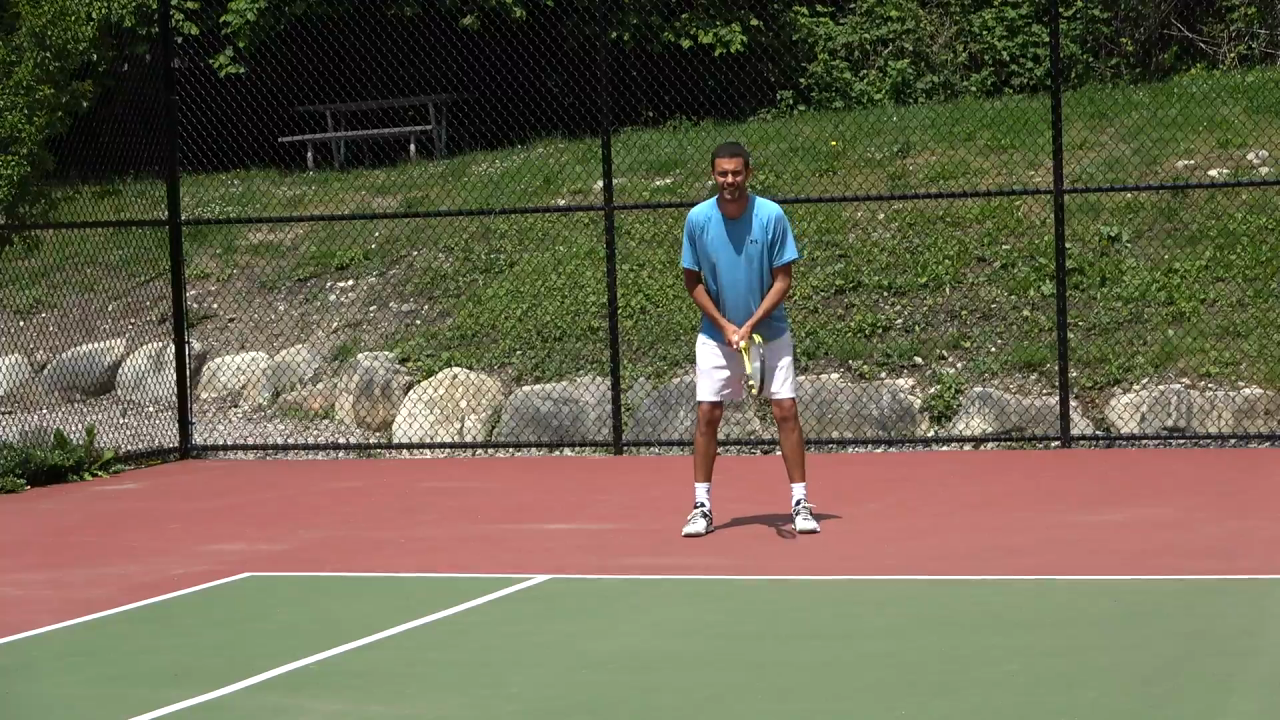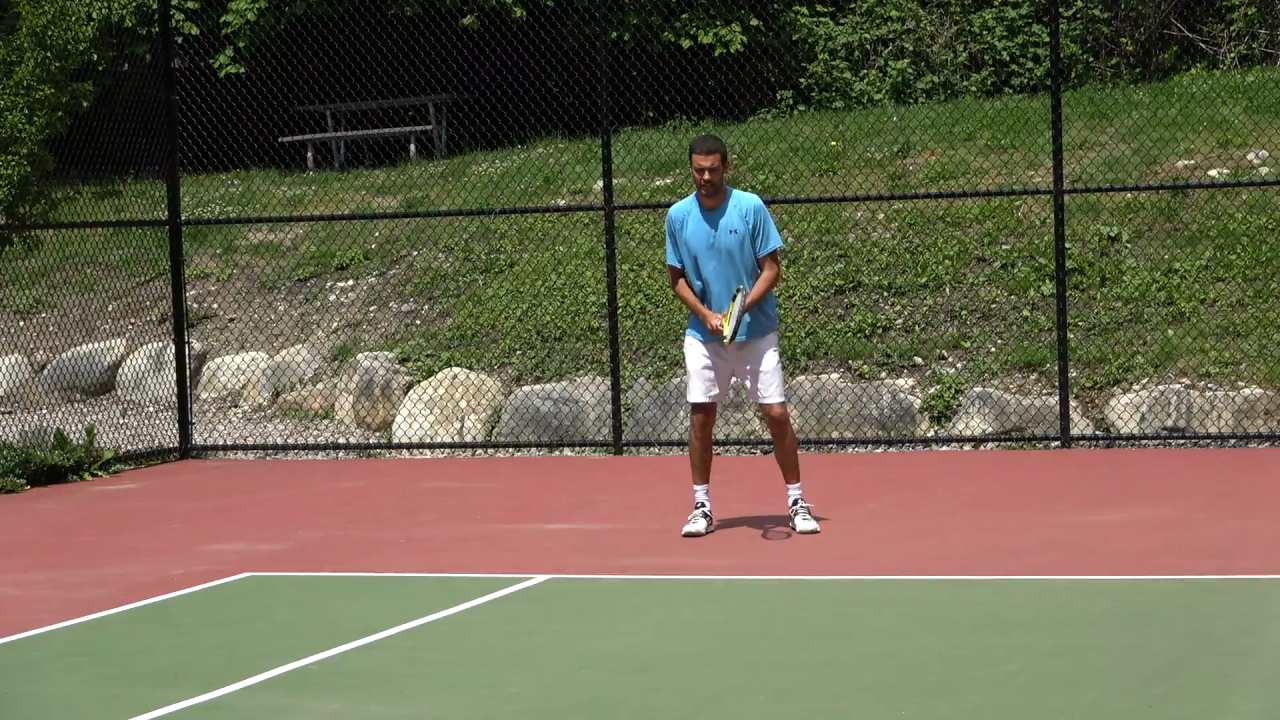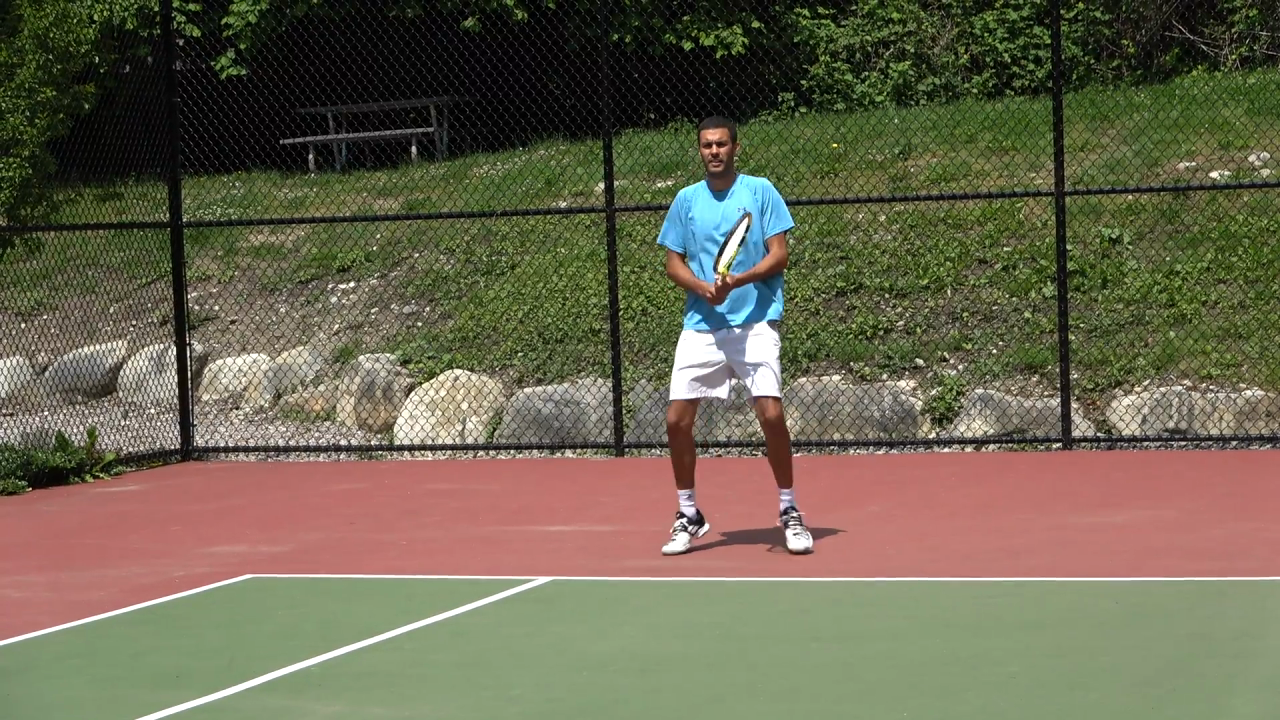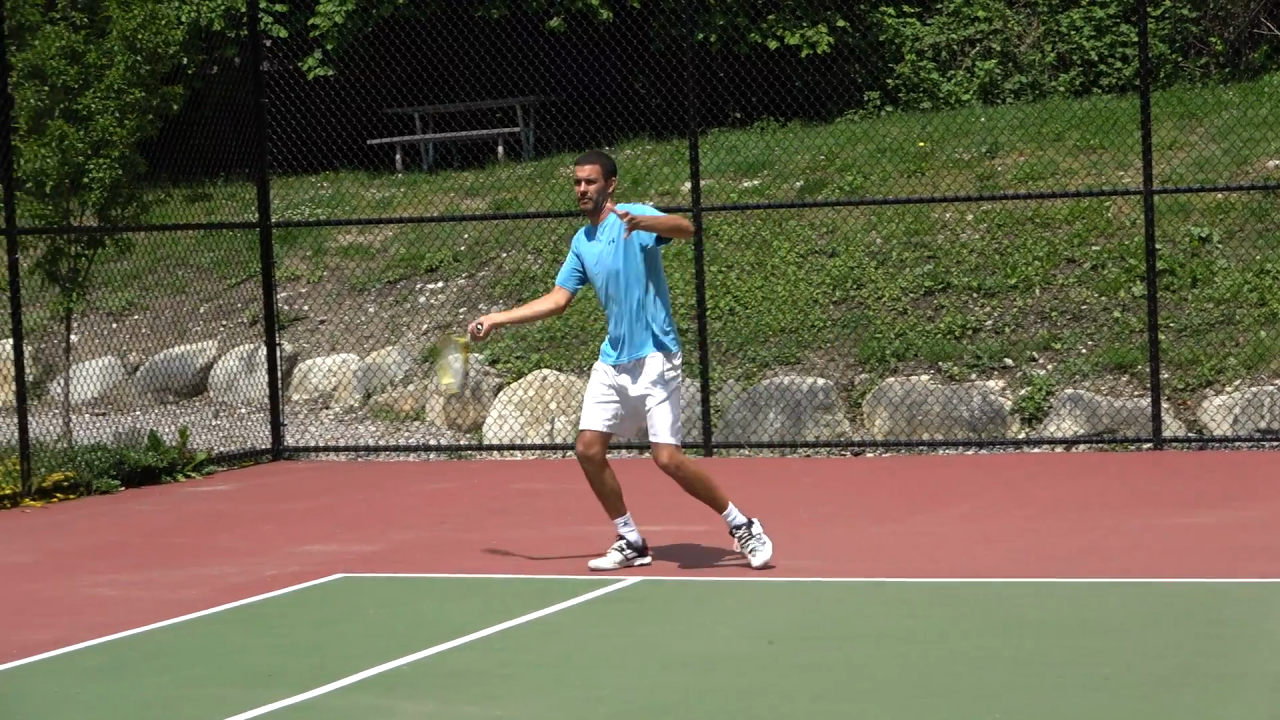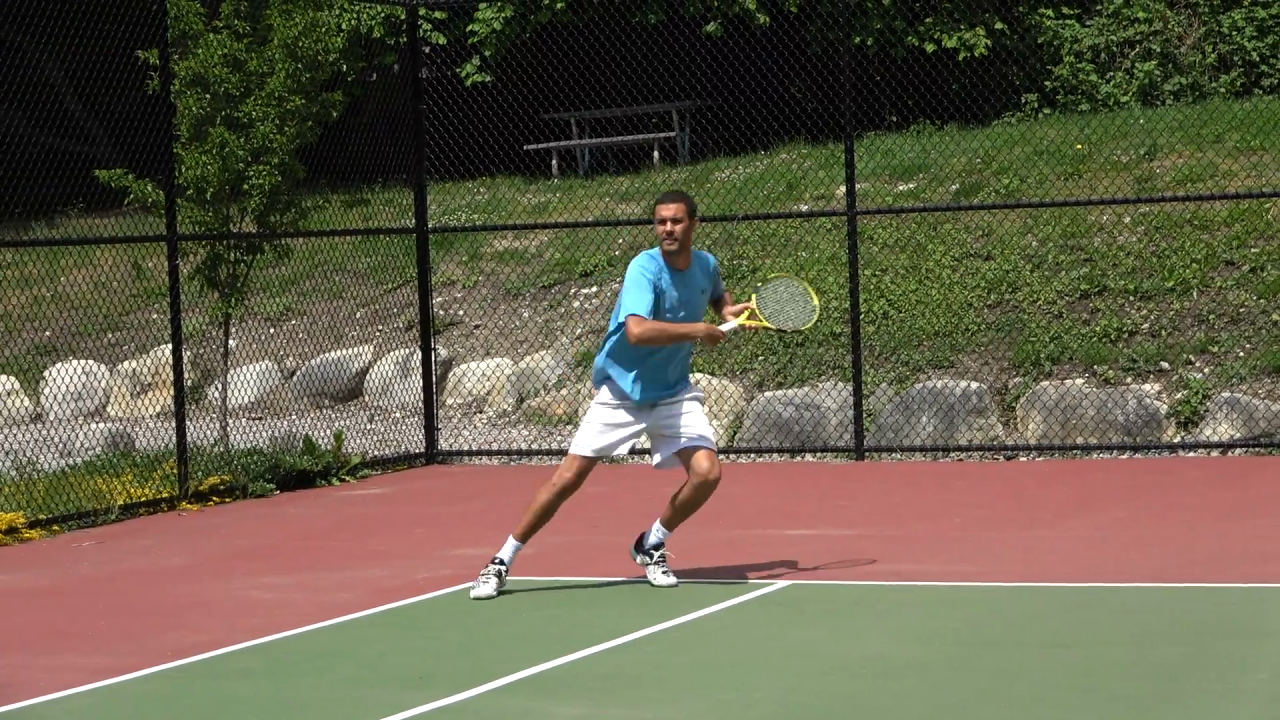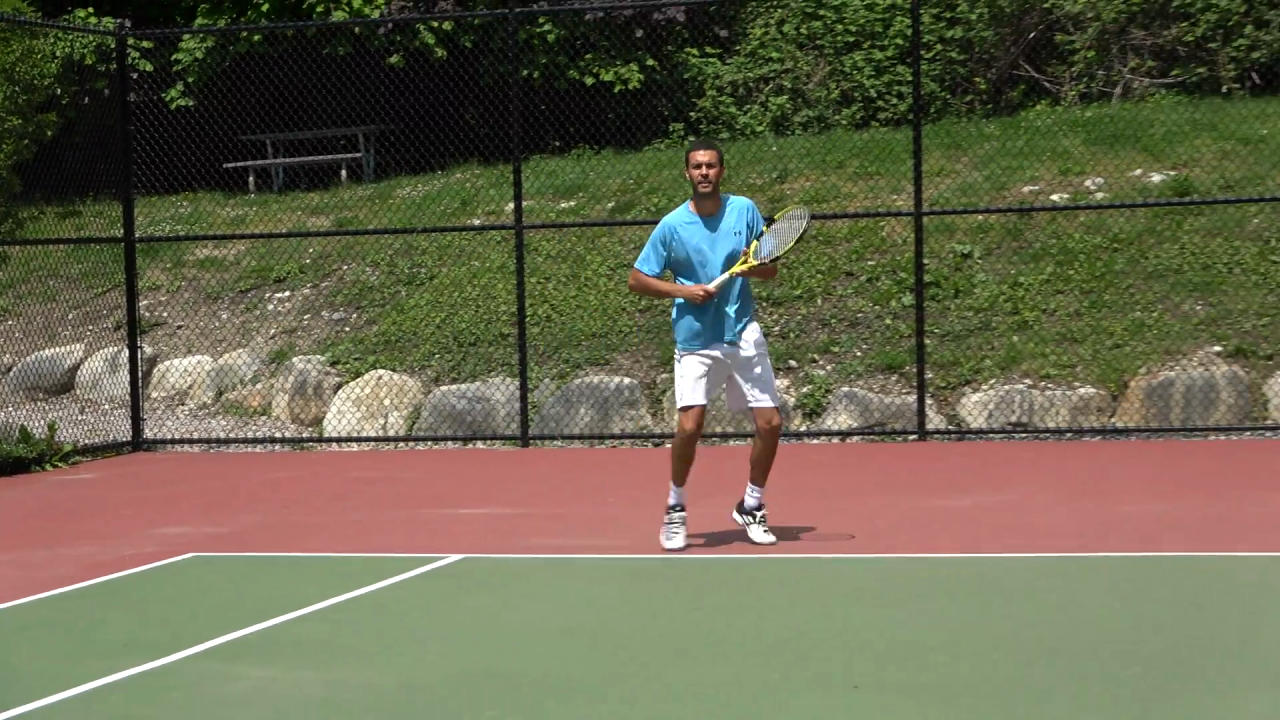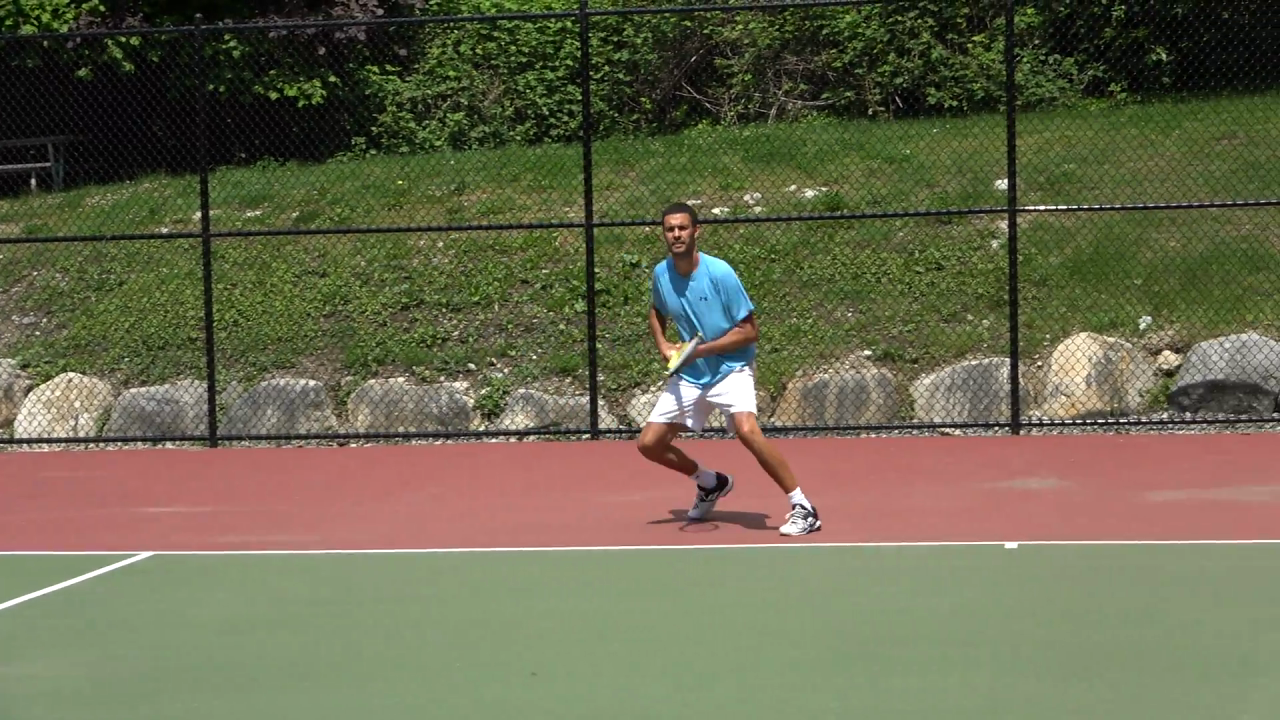
dt=0.7s
person 1, frame 1
left shoulder: (771, 215)
right shoulder: (697, 218)
left elbow: (783, 279)
right elbow: (693, 281)
left wrist: (751, 326)
right wrist: (725, 326)
left hip: (768, 331)
right hip: (717, 333)
left knee: (786, 411)
right knee: (707, 414)
left ankle: (799, 502)
right ankle: (702, 506)
person 1, frame 2
left shoulder: (751, 207)
right shoulder: (677, 216)
left elbow: (771, 269)
right elbow: (677, 276)
left wrist: (739, 310)
right wrist: (705, 315)
left hip: (756, 333)
right hip: (703, 334)
left knee: (776, 414)
right knee: (701, 417)
left ankle: (796, 502)
right ankle: (702, 506)
person 1, frame 3
left shoulder: (761, 190)
right shoulder: (685, 200)
left elbow: (779, 255)
right elbow: (673, 264)
left wrist: (737, 280)
right wrist: (703, 287)
left hip: (756, 322)
right hip: (701, 326)
left knee: (771, 414)
right knee: (676, 419)
left ankle: (789, 512)
right ankle: (688, 515)
person 1, frame 4
left shoulder: (637, 216)
right shoulder: (581, 239)
left elbow: (685, 228)
right elbow: (557, 300)
left wrist: (634, 218)
right wrist: (498, 319)
left hip: (655, 355)
right hip: (612, 361)
left knee: (667, 459)
right knee: (588, 449)
left ankle: (740, 525)
right ankle: (632, 539)
person 1, frame 5
left shoulder: (706, 264)
right shoulder: (643, 268)
left elbow: (722, 301)
right elbow: (637, 331)
left wrist: (732, 313)
right wrist: (699, 330)
left hip: (675, 392)
right hip: (622, 392)
left knee: (706, 473)
right knee: (567, 479)
left ankle: (652, 543)
right ankle: (503, 560)
person 1, frame 6
left shoulder: (746, 210)
right shoulder: (671, 226)
left elbow: (770, 269)
right elbow: (636, 282)
left wrist: (753, 268)
right wrist: (683, 291)
left hip: (743, 336)
right hip: (694, 340)
left knee: (770, 426)
right knee: (687, 428)
left ankle: (750, 506)
right ankle: (674, 506)
person 1, frame 7
left shoulder: (720, 273)
right shoulder: (660, 274)
left elbow: (750, 331)
left wrist: (705, 349)
right wrist: (662, 344)
left hip: (731, 369)
right hip: (689, 375)
left knee: (747, 430)
right knee: (649, 444)
left ankle: (802, 507)
right ankle: (711, 482)
